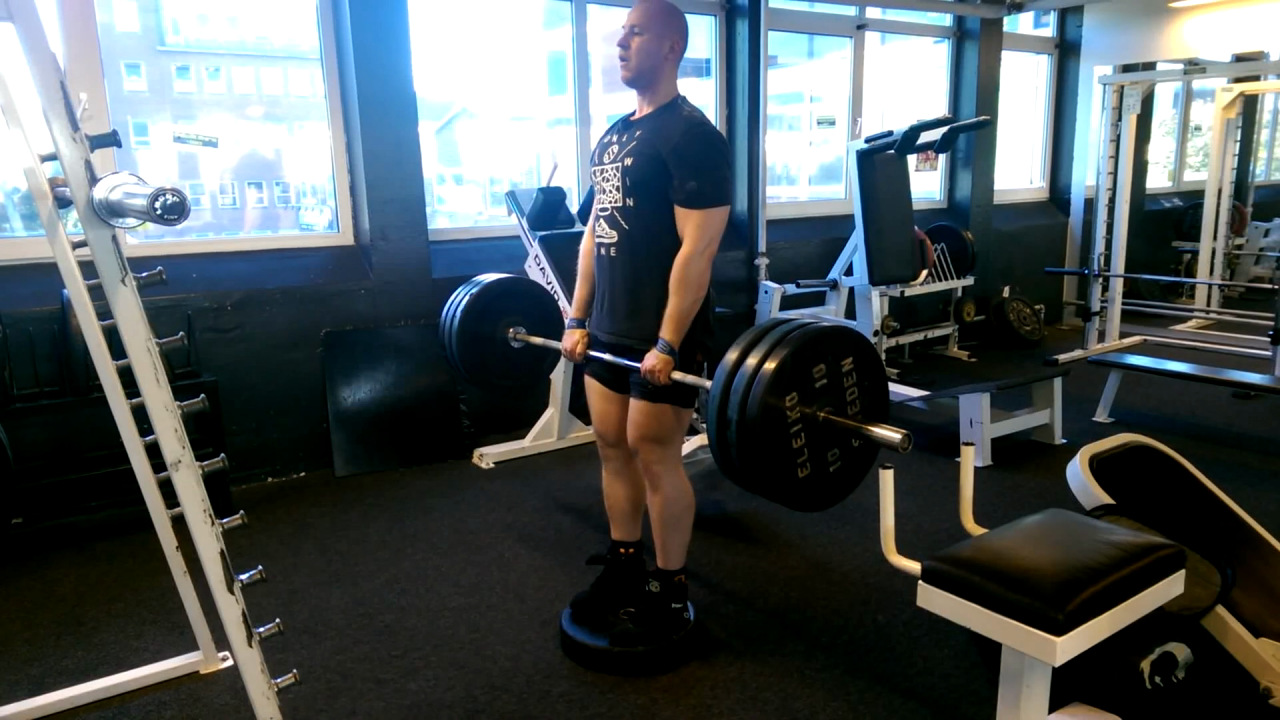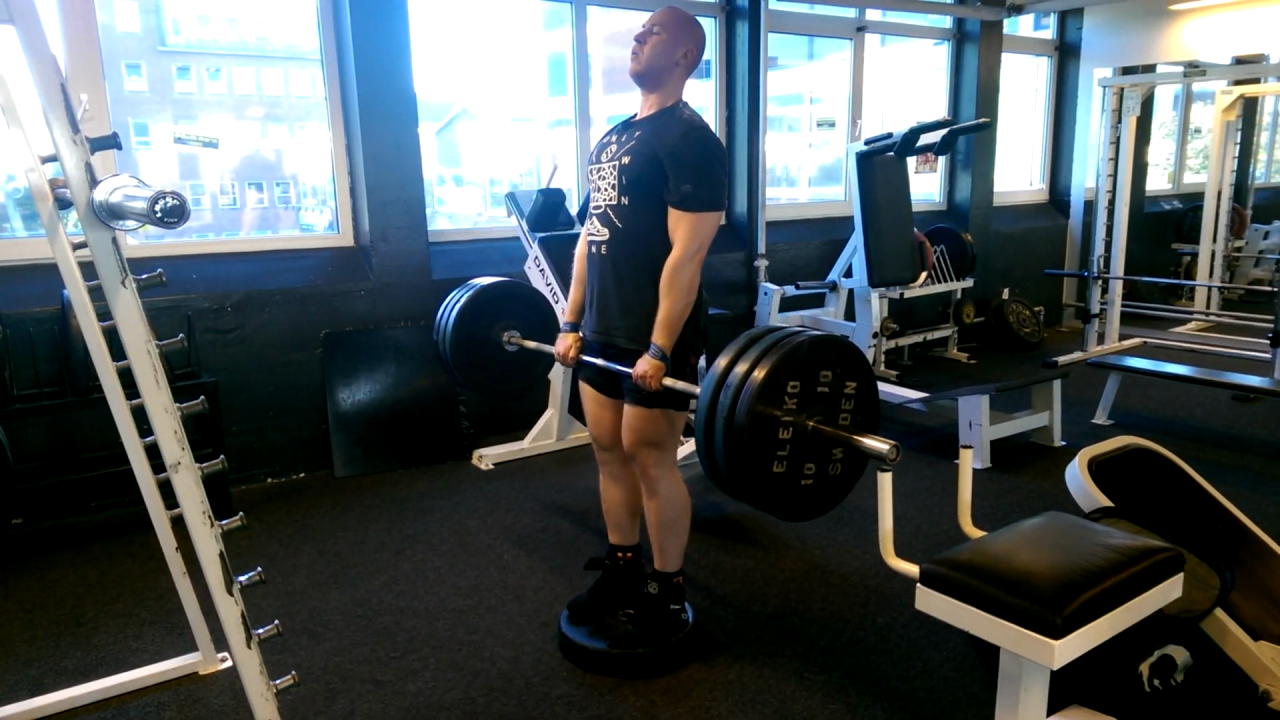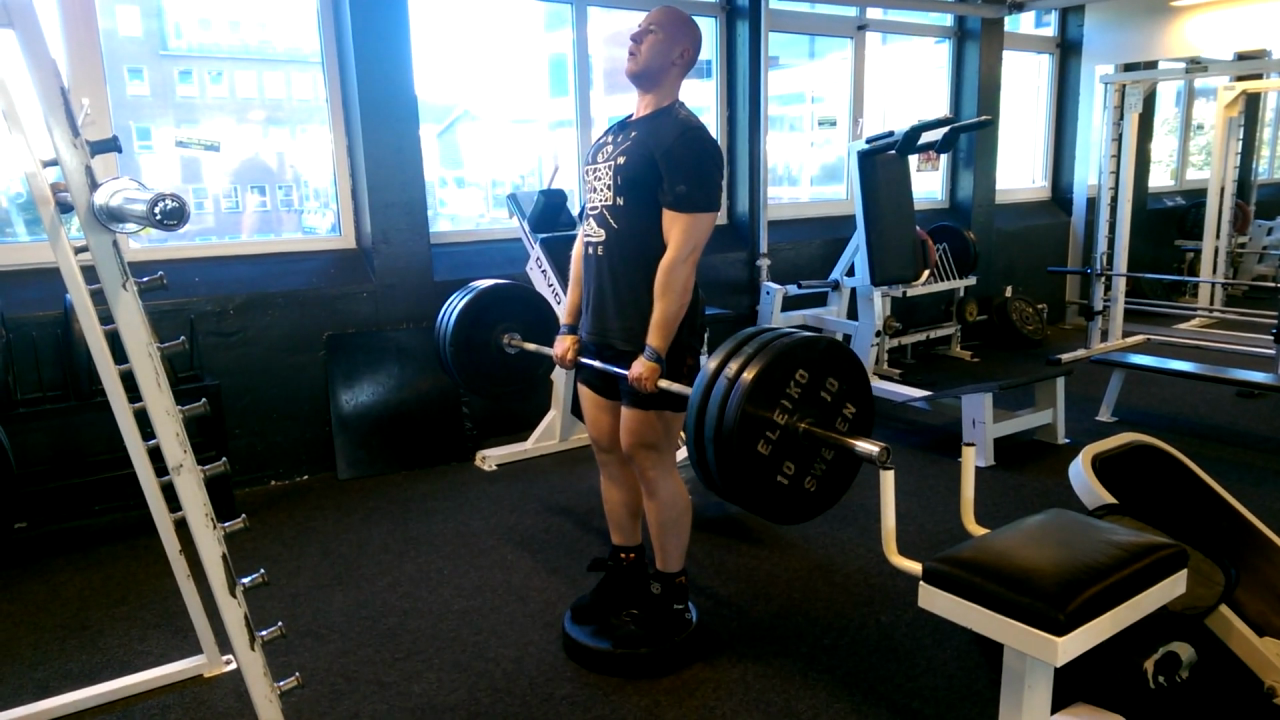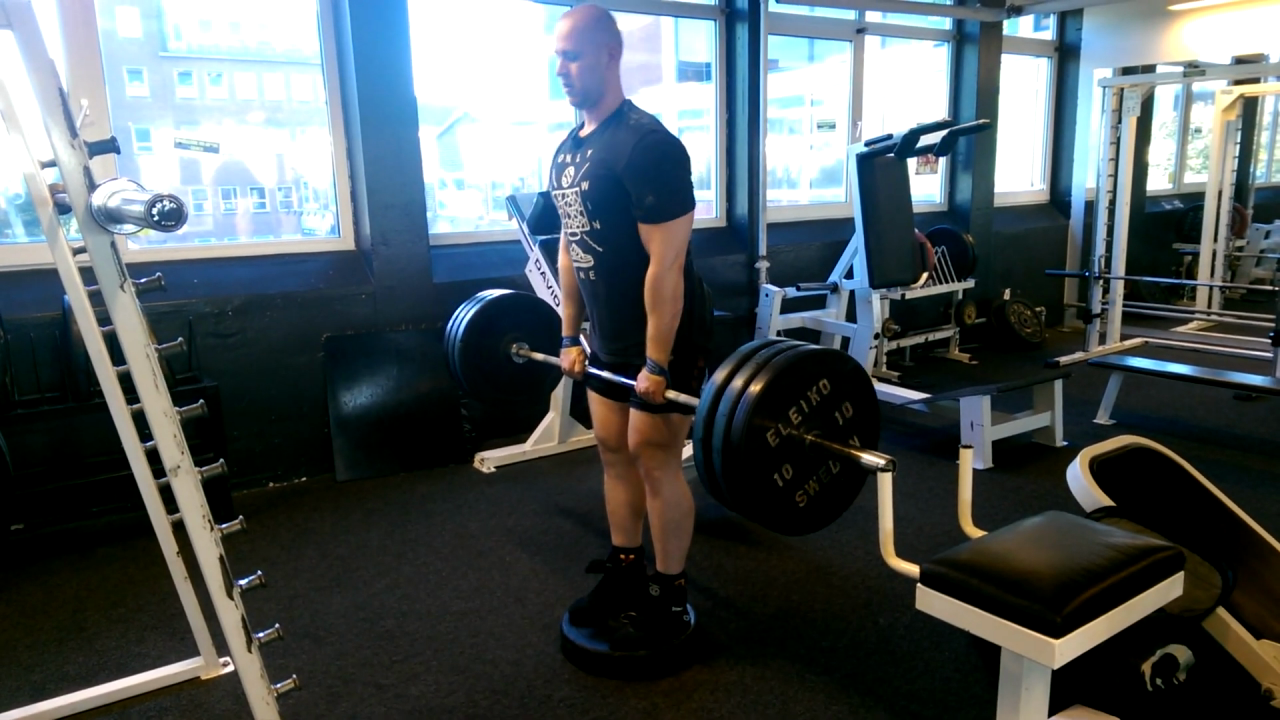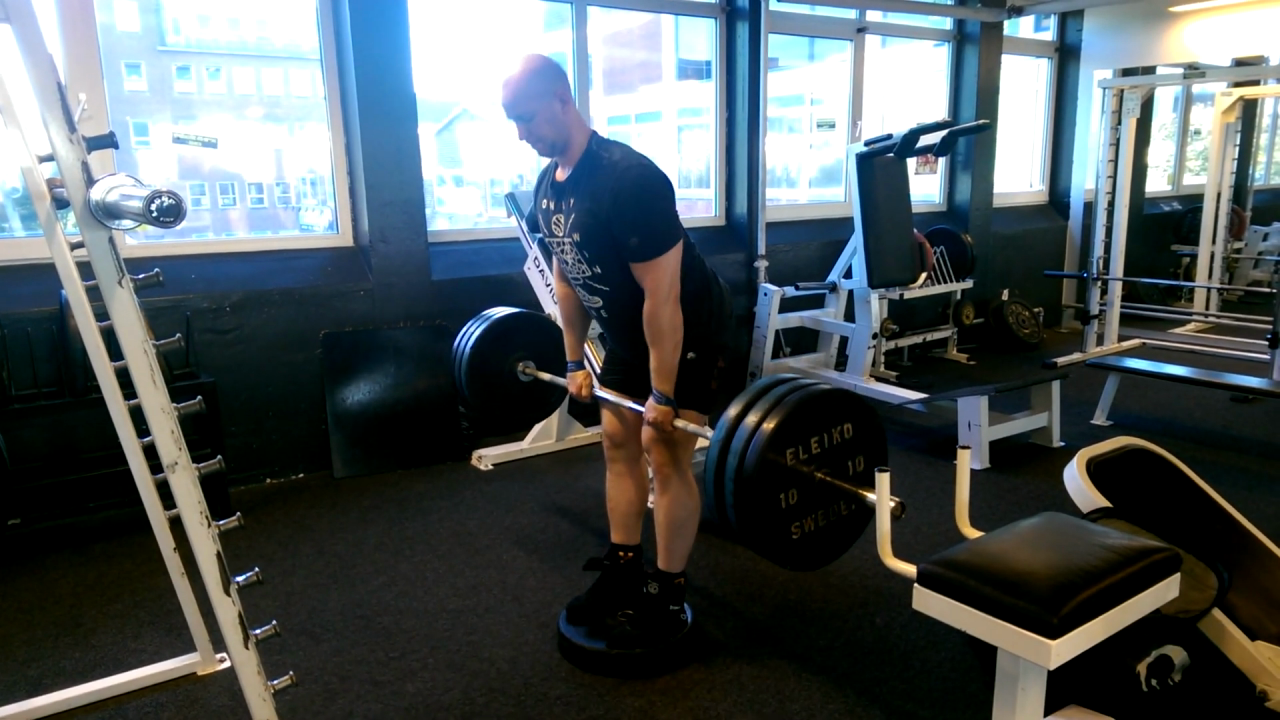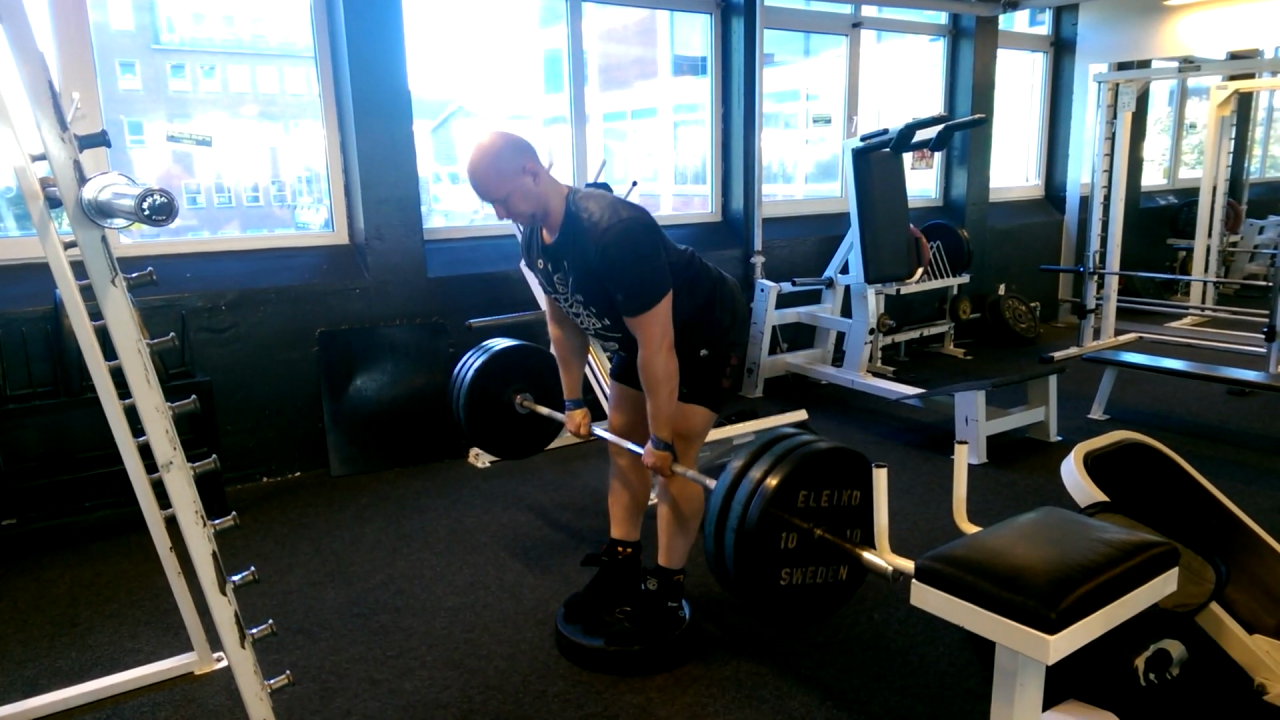
dt=0.7s
person 1, frame 1
left shoulder: (692, 136)
right shoulder: (613, 135)
left elbow: (697, 248)
left wrist: (669, 343)
right wrist: (578, 319)
left hip: (661, 333)
right hip: (610, 330)
left knee: (655, 456)
right knee: (612, 446)
left ankle: (669, 594)
right ankle: (622, 569)
person 1, frame 2
left shoulder: (690, 140)
right shoulder: (614, 137)
left elbow: (687, 254)
left wrist: (660, 349)
right wrist: (571, 322)
left hip: (654, 338)
right hip: (602, 333)
left knee: (651, 461)
right knee: (609, 451)
left ankle: (667, 596)
right ankle: (621, 572)
person 1, frame 3
left shoulder: (686, 141)
right shoulder: (610, 137)
left elbow: (681, 254)
left wrist: (655, 351)
right wrist: (570, 325)
left hip: (652, 338)
right hip: (601, 334)
left knee: (651, 461)
right knee: (609, 452)
left ankle: (671, 595)
right ankle: (625, 573)
person 1, frame 4
left shoulder: (647, 145)
right shoulder: (568, 148)
left elbow: (665, 265)
left wrist: (657, 363)
right wrist: (571, 337)
left hip: (664, 337)
right hip: (608, 337)
left knee: (655, 461)
right knee: (614, 453)
left ankle: (669, 597)
right ankle: (624, 574)
person 1, frame 5
left shoulder: (630, 181)
right shoulder: (548, 186)
left elbow: (663, 298)
right elbow: (567, 277)
left wrist: (663, 395)
right wrist: (574, 362)
left hip: (689, 330)
right hip: (626, 331)
left knee: (666, 454)
right knee: (618, 444)
left ankle: (667, 596)
right ankle: (622, 573)
person 1, frame 6
left shoulder: (617, 233)
right shoulder: (535, 239)
left elbow: (657, 347)
right elbow: (564, 322)
left wrist: (662, 440)
right wrist: (573, 400)
left hip: (707, 331)
right hip: (640, 335)
left knee: (674, 458)
right knee: (622, 442)
left ankle: (666, 593)
right ankle: (621, 569)
